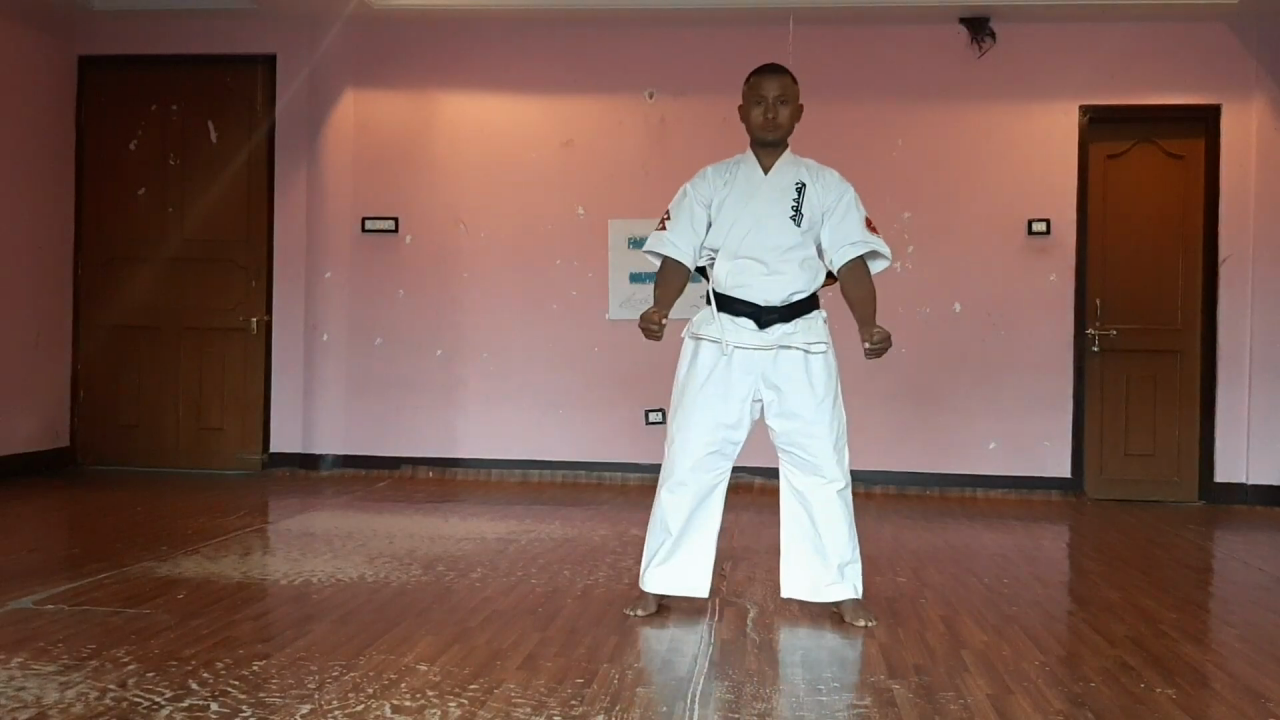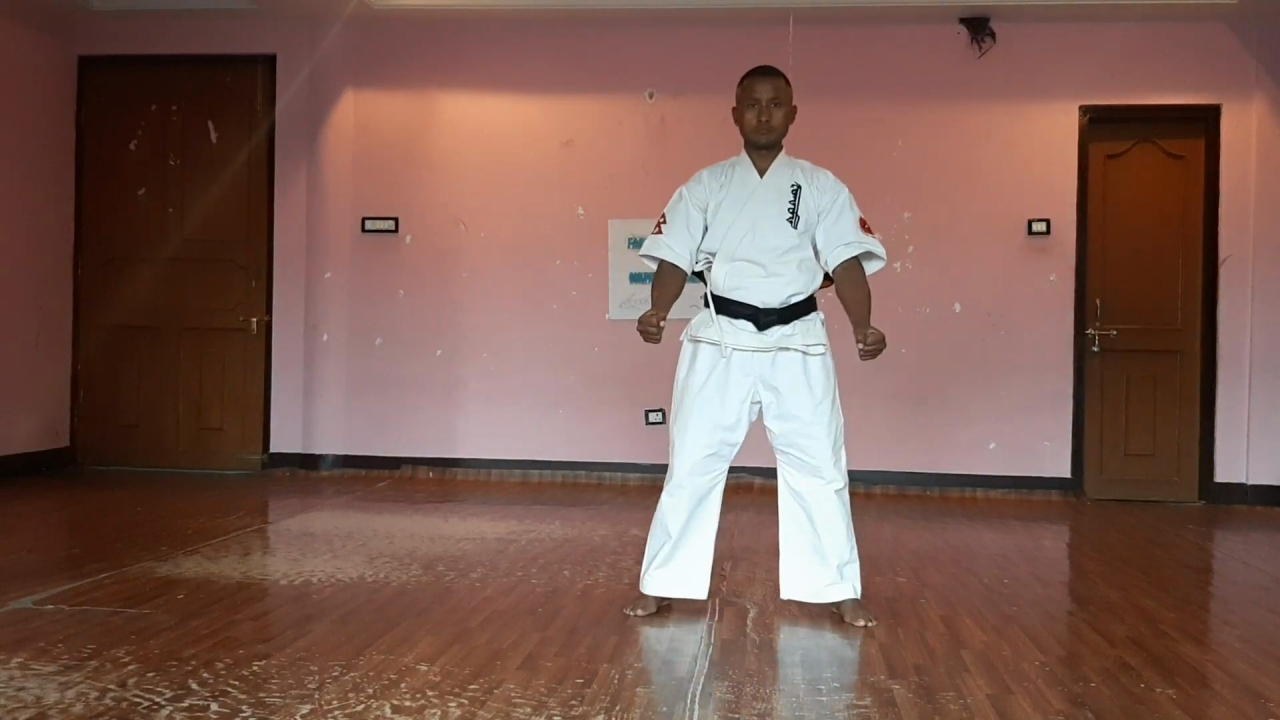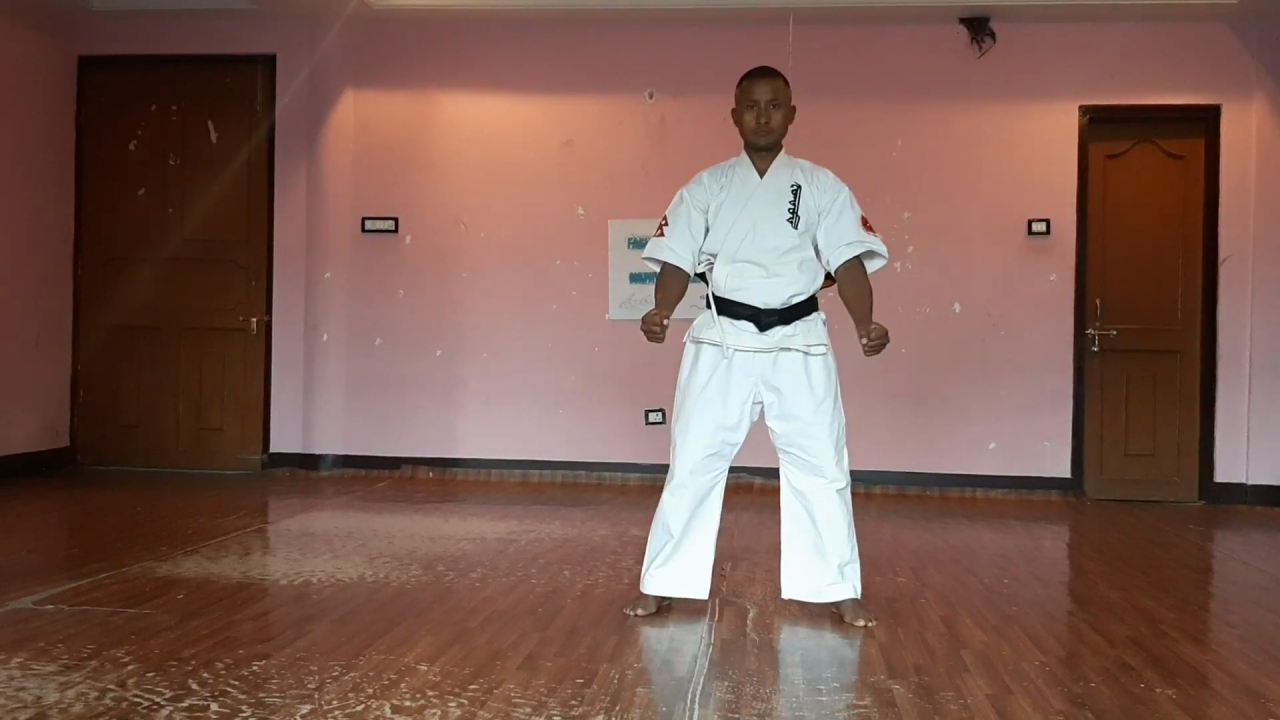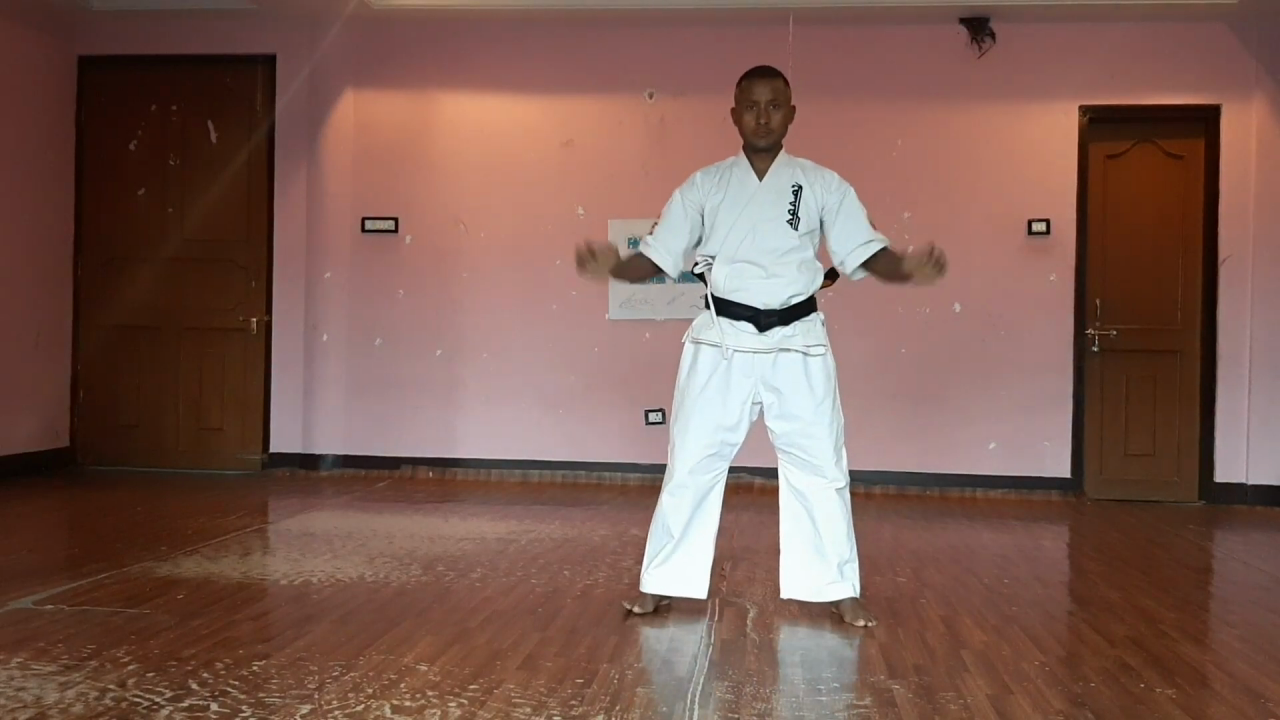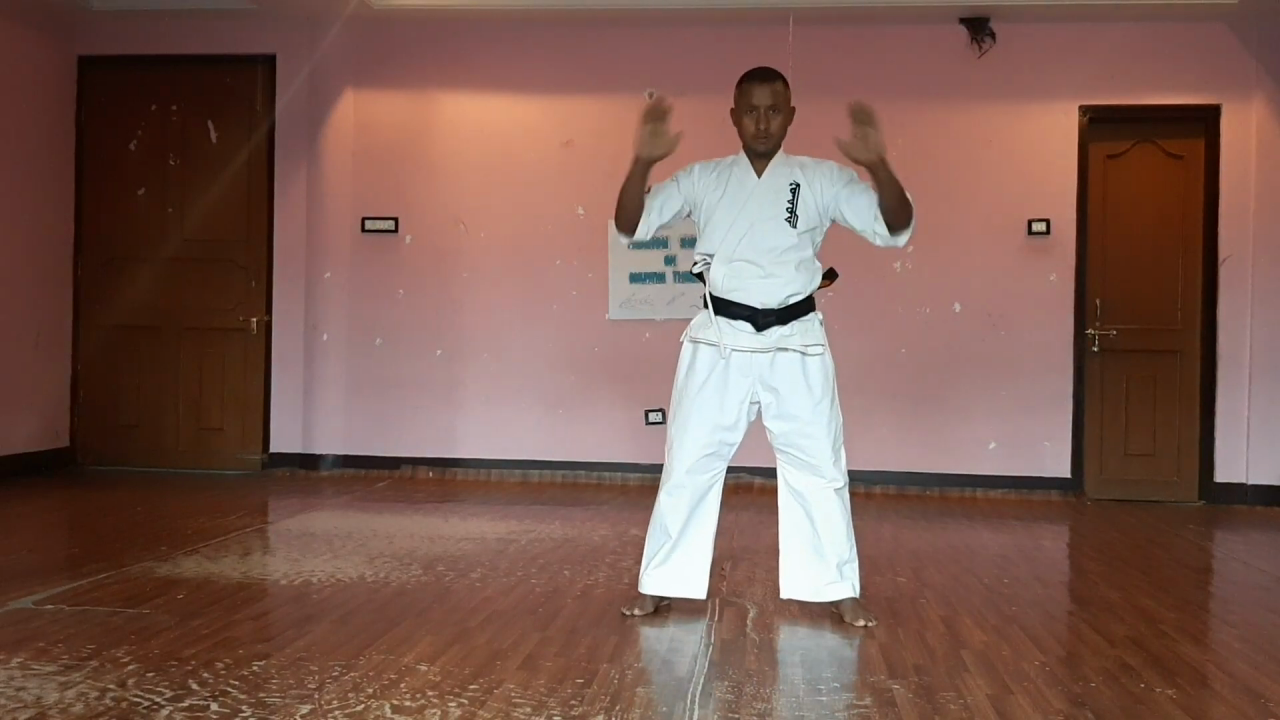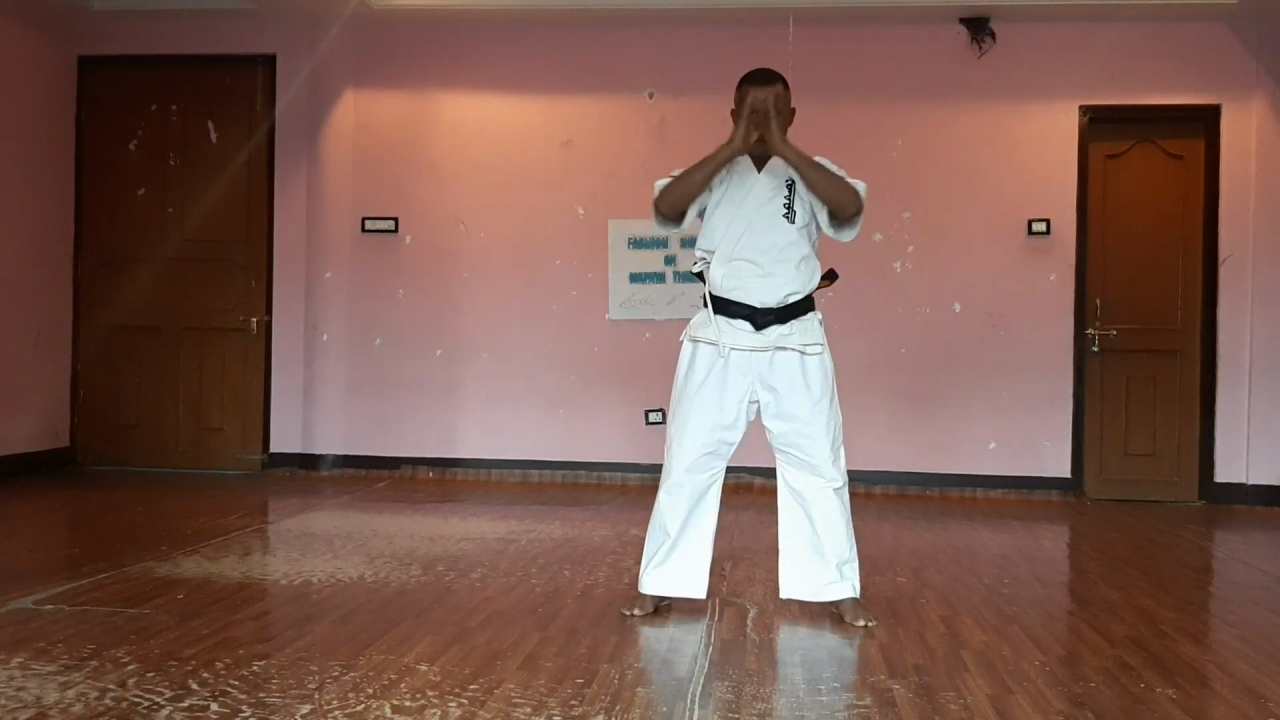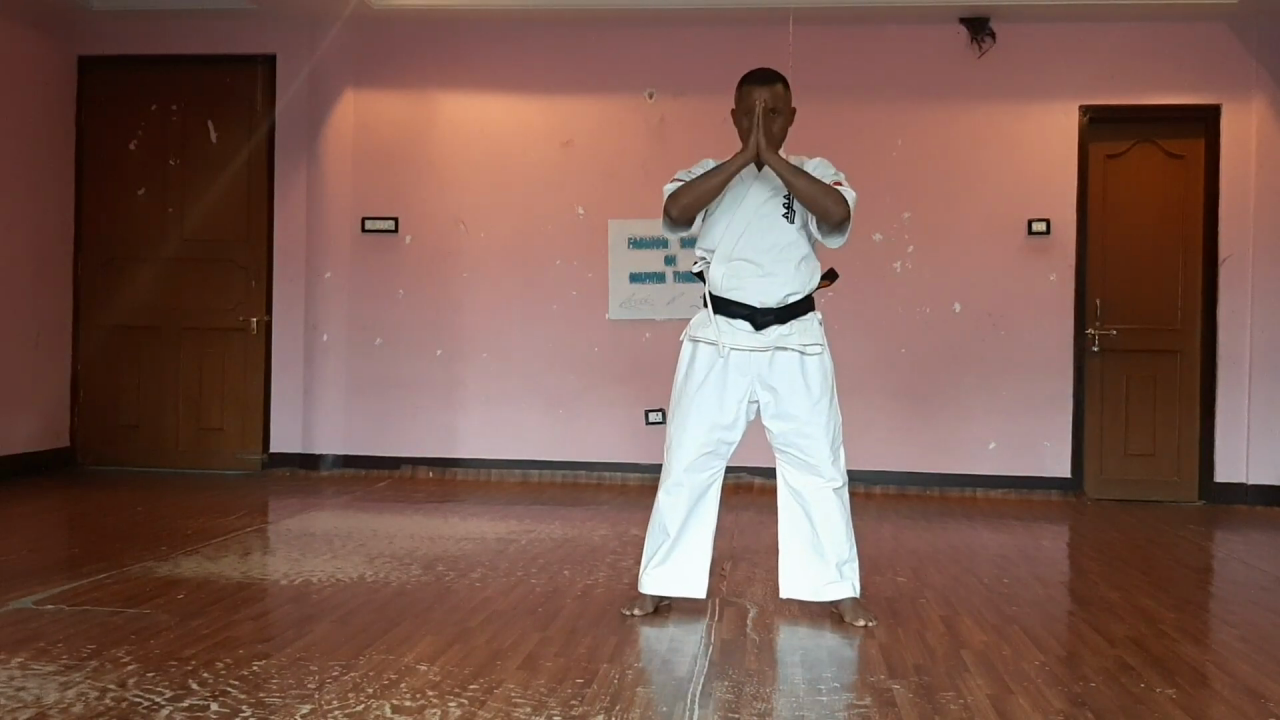
dt=0.2s
person 1, frame 1
left shoulder: (826, 186)
right shoulder: (710, 182)
left elbow: (851, 261)
right elbow: (677, 254)
left wrist: (868, 325)
right wrist: (660, 308)
left hip: (800, 339)
right hip: (721, 338)
left knee: (821, 466)
right knee: (692, 463)
left ankle: (840, 590)
right ankle: (658, 584)
person 1, frame 2
left shoulder: (821, 187)
right shoulder: (704, 185)
left elbow: (846, 262)
right elbow: (674, 258)
left wrist: (863, 326)
right wrist: (658, 311)
left hip: (797, 340)
right hip: (719, 339)
left knee: (818, 467)
right knee: (692, 465)
left ankle: (840, 591)
right ankle: (660, 585)
person 1, frame 3
left shoulder: (822, 185)
right shoulder: (706, 186)
left elbow: (848, 258)
right elbow: (677, 260)
left wrist: (865, 321)
right wrist: (661, 309)
left hip: (798, 341)
right hip: (722, 339)
left knee: (820, 466)
right knee: (694, 464)
left ankle: (841, 591)
right ankle: (660, 585)
person 1, frame 4
left shoulder: (821, 184)
right shoulder: (705, 184)
left elbow: (862, 256)
right elbow: (661, 255)
left wrist: (904, 267)
right wrist: (617, 267)
left hip: (797, 340)
right hip: (721, 340)
left knee: (820, 467)
right knee: (692, 464)
left ankle: (840, 590)
right ankle: (660, 583)
person 1, frame 5
left shoulder: (821, 178)
right shoulder: (703, 175)
left elbow: (894, 225)
right elbow: (630, 223)
left wrist: (878, 166)
right wrist: (642, 162)
left hip: (795, 340)
right hip: (718, 339)
left knee: (818, 465)
right knee: (689, 464)
left ankle: (840, 591)
right ankle: (658, 584)
person 1, frame 6
left shoulder: (812, 172)
right shoulder: (710, 173)
left elbow: (850, 211)
right elbow: (666, 209)
left wrist: (784, 150)
right wrist: (734, 148)
left hip: (794, 339)
right hip: (718, 337)
left knee: (818, 465)
right knee: (689, 462)
left ankle: (839, 590)
right ankle: (658, 585)
person 1, frame 7
left shoulder: (814, 174)
right shoulder: (709, 174)
left elbow: (837, 218)
right elbow: (675, 212)
left wrist: (773, 159)
right wrist: (743, 156)
left hip: (794, 339)
right hip: (719, 338)
left knee: (818, 465)
right knee: (688, 462)
left ankle: (839, 590)
right ankle: (657, 584)
